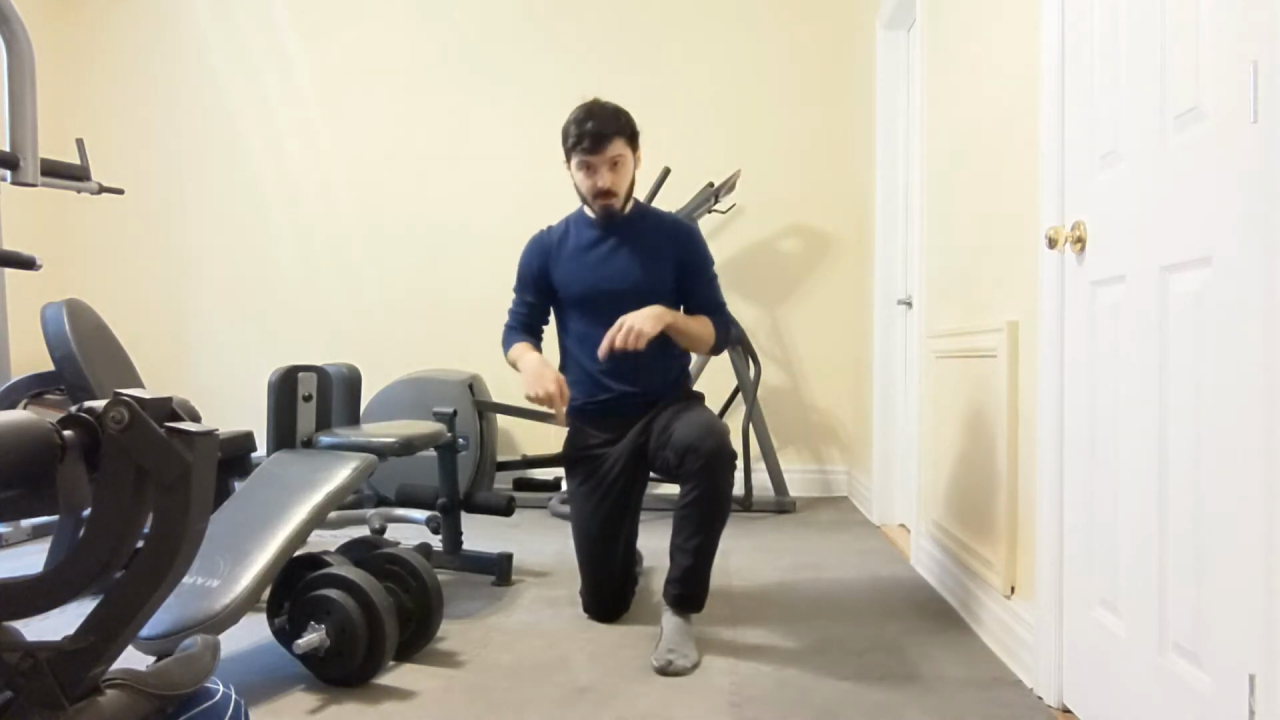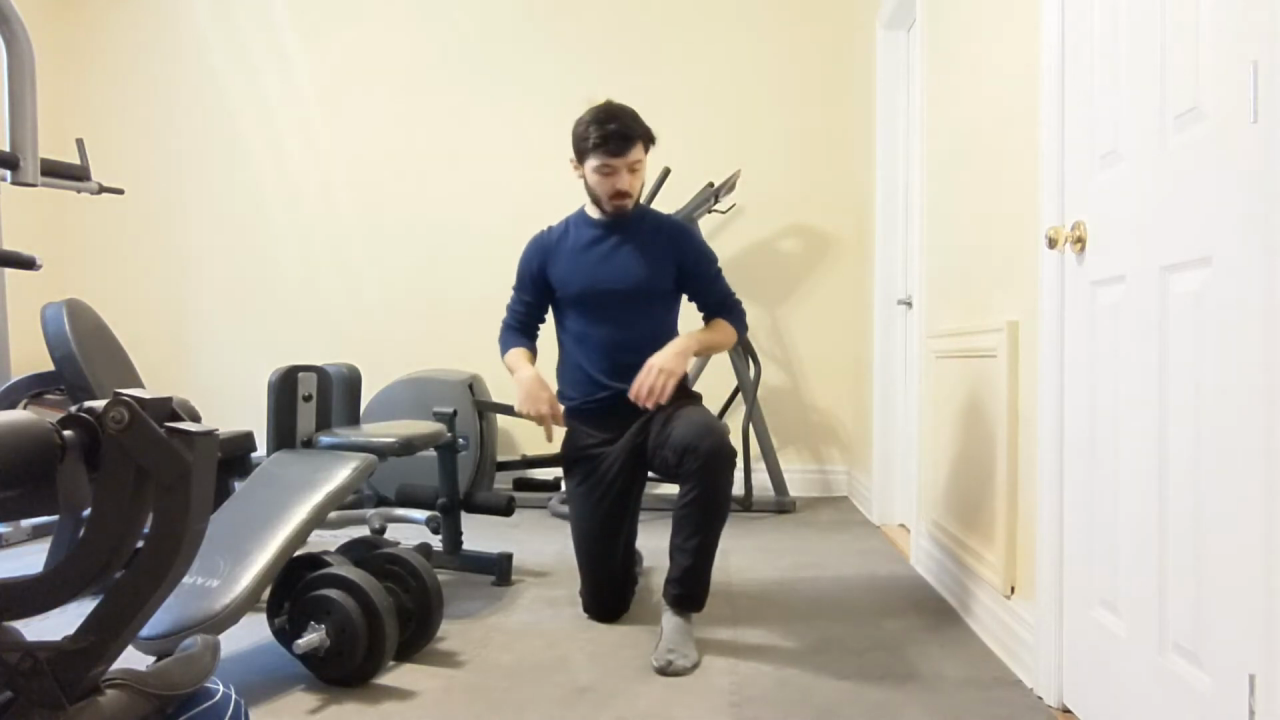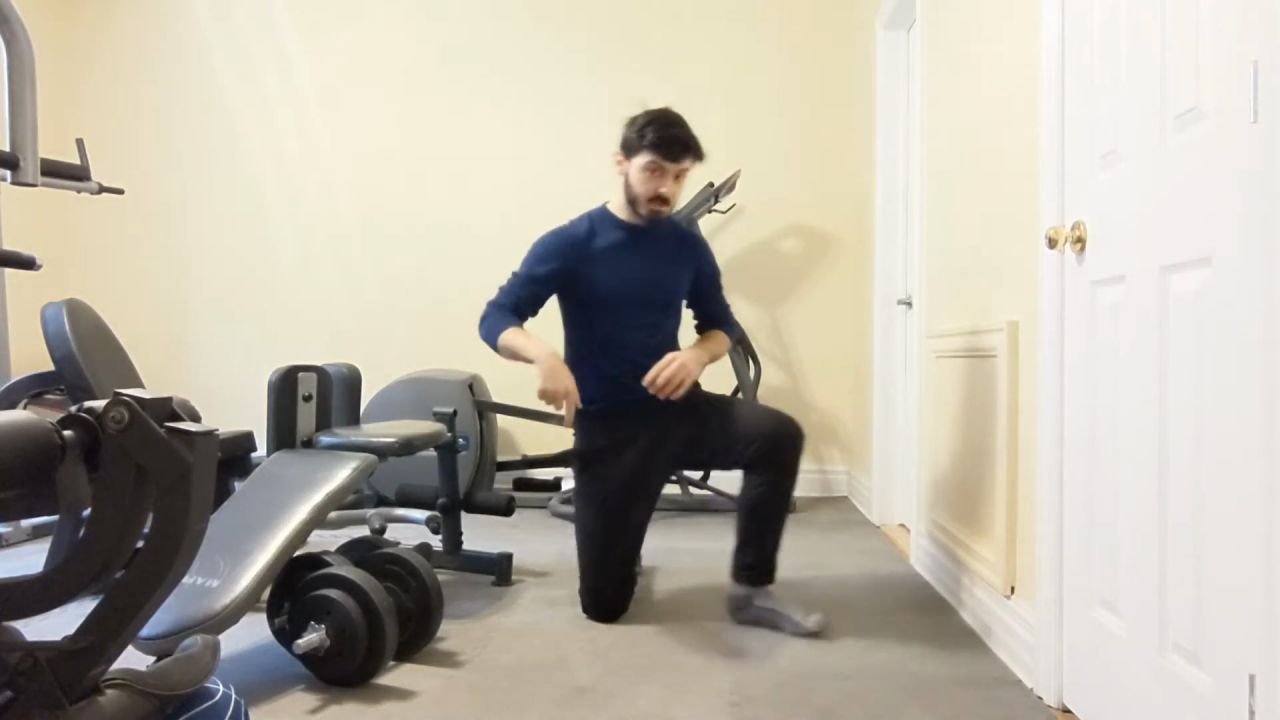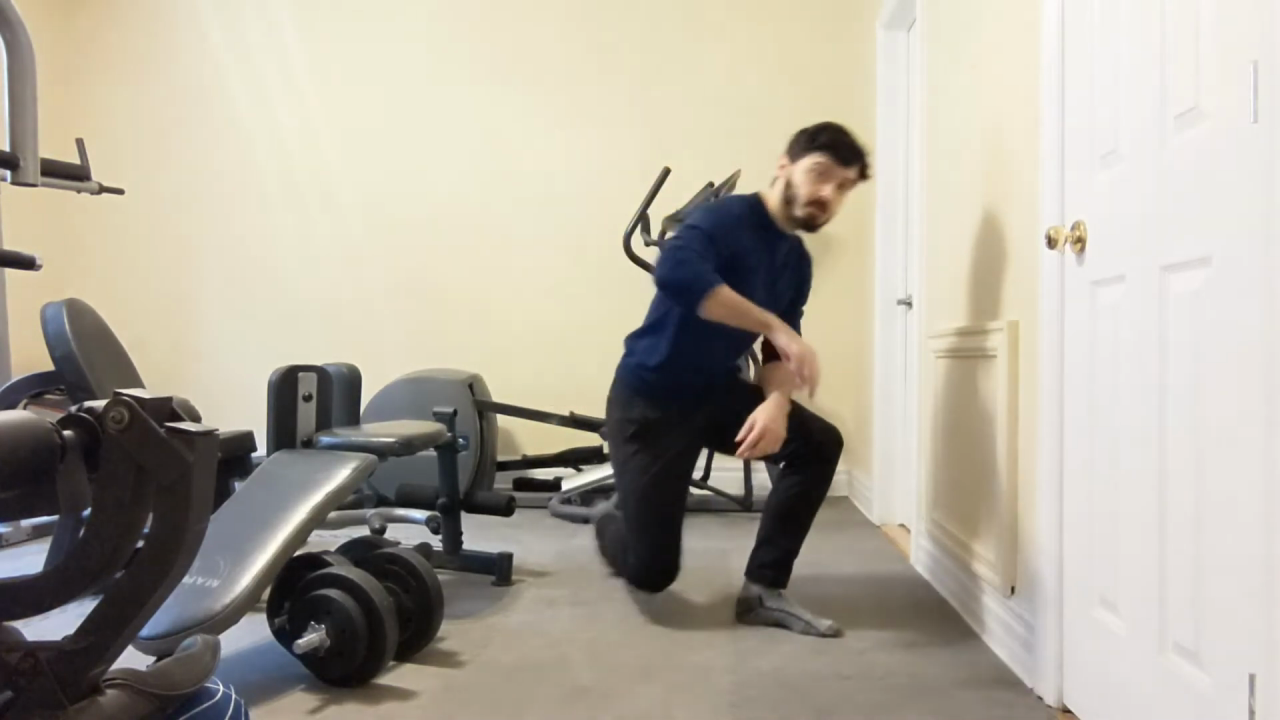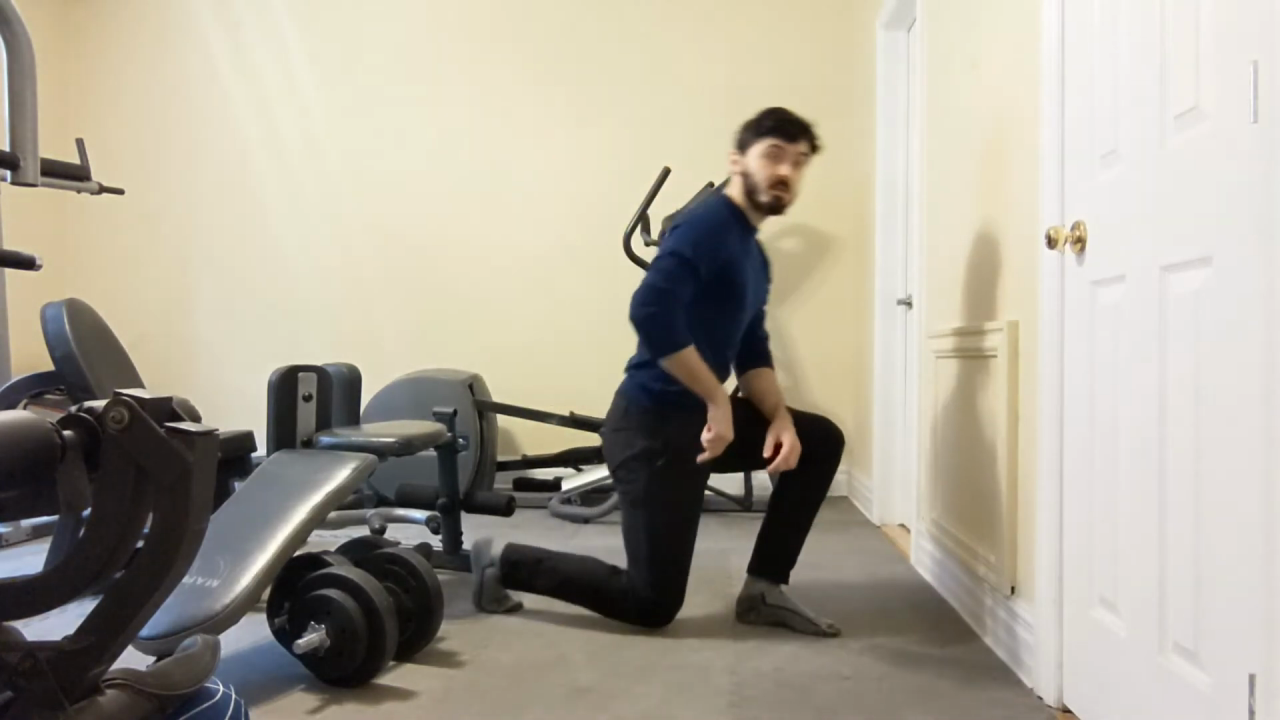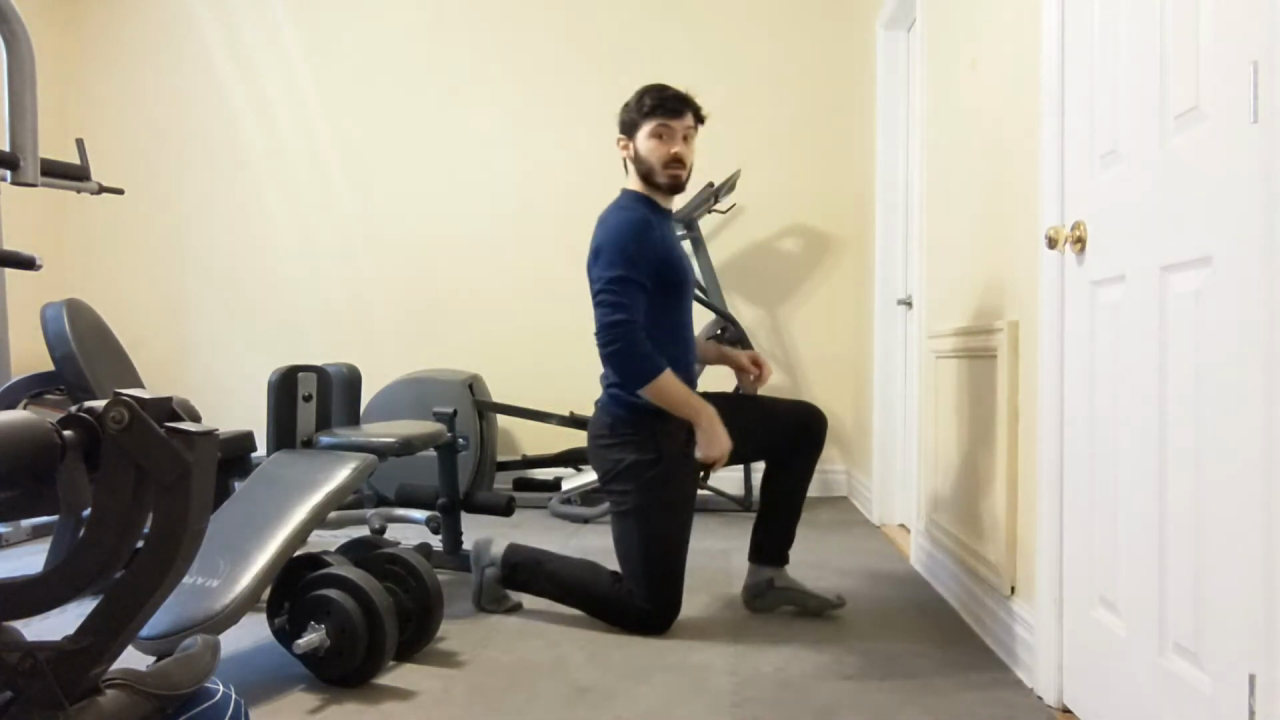
dt=0.5s
person 1, frame 1
left shoulder: (676, 236)
right shoulder: (547, 248)
left elbow: (718, 332)
right elbow: (518, 328)
left wrist: (660, 316)
right wrist: (534, 362)
left hip: (667, 406)
right hip: (593, 425)
left knee: (711, 446)
right knee: (602, 603)
left ankle: (680, 609)
right ankle: (627, 557)
person 1, frame 2
left shoulder: (675, 237)
right shoulder: (547, 249)
left elbow: (730, 317)
right elbow: (516, 328)
left wrist: (684, 346)
right wrist: (525, 372)
left hip: (661, 405)
right hip: (590, 424)
left knee: (711, 447)
right knee: (603, 604)
left ankle: (679, 609)
right ankle: (626, 557)
person 1, frame 3
left shoulder: (688, 247)
right shoulder: (571, 244)
left elbow: (720, 325)
right elbow: (497, 319)
left wrist: (696, 355)
right wrist: (543, 355)
left hip: (675, 409)
right hip: (606, 428)
left knee: (778, 435)
right knee: (602, 603)
left ankle: (750, 590)
right ankle: (621, 550)
person 1, frame 4
left shoulder: (797, 261)
right shoulder: (725, 219)
left elbow: (780, 356)
right elbow: (675, 271)
left wrist: (778, 402)
right wrist: (775, 329)
left hip: (716, 392)
right hip: (648, 397)
left knee: (821, 443)
right knee: (651, 571)
left ankle: (762, 591)
right ankle: (614, 521)
person 1, frame 5
left shoulder: (755, 257)
right shoulder: (704, 225)
left elbow: (752, 352)
right elbow: (652, 312)
left wrist: (778, 419)
right wrist: (717, 403)
left hip: (695, 414)
right hip: (652, 424)
left knee: (819, 441)
right knee: (653, 601)
left ankle: (763, 590)
right ankle: (504, 561)
person 1, frame 6
left shoulder: (657, 222)
right shoulder: (627, 226)
right elbow: (622, 346)
left wrist: (727, 355)
right wrist: (703, 418)
left hip: (670, 417)
right hip: (639, 434)
left knee: (804, 424)
right knee: (651, 611)
left ankle: (767, 576)
right ankle: (504, 562)
